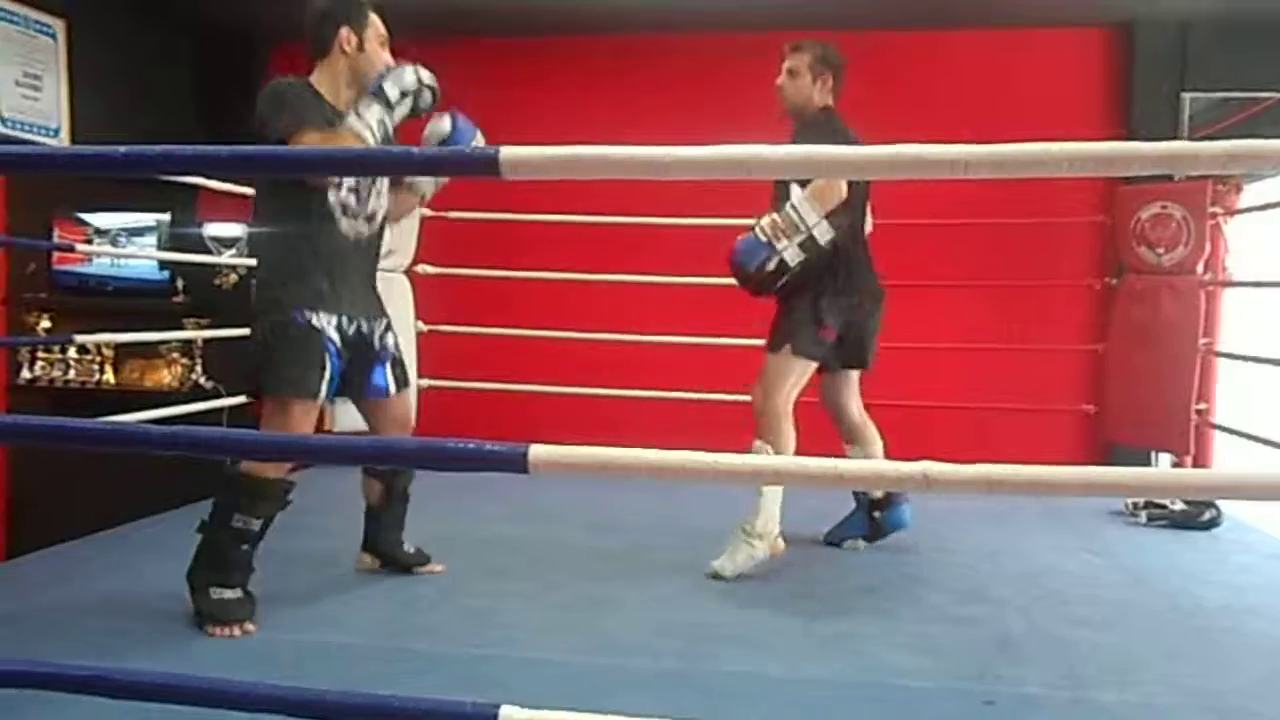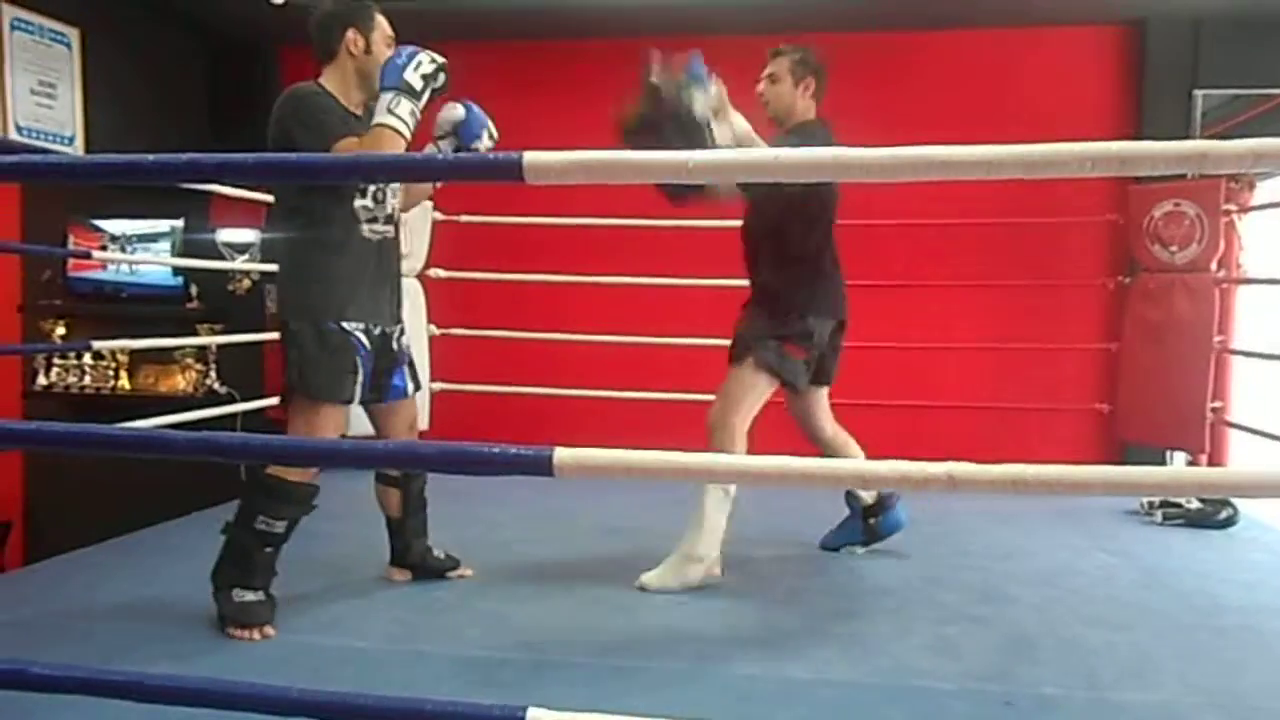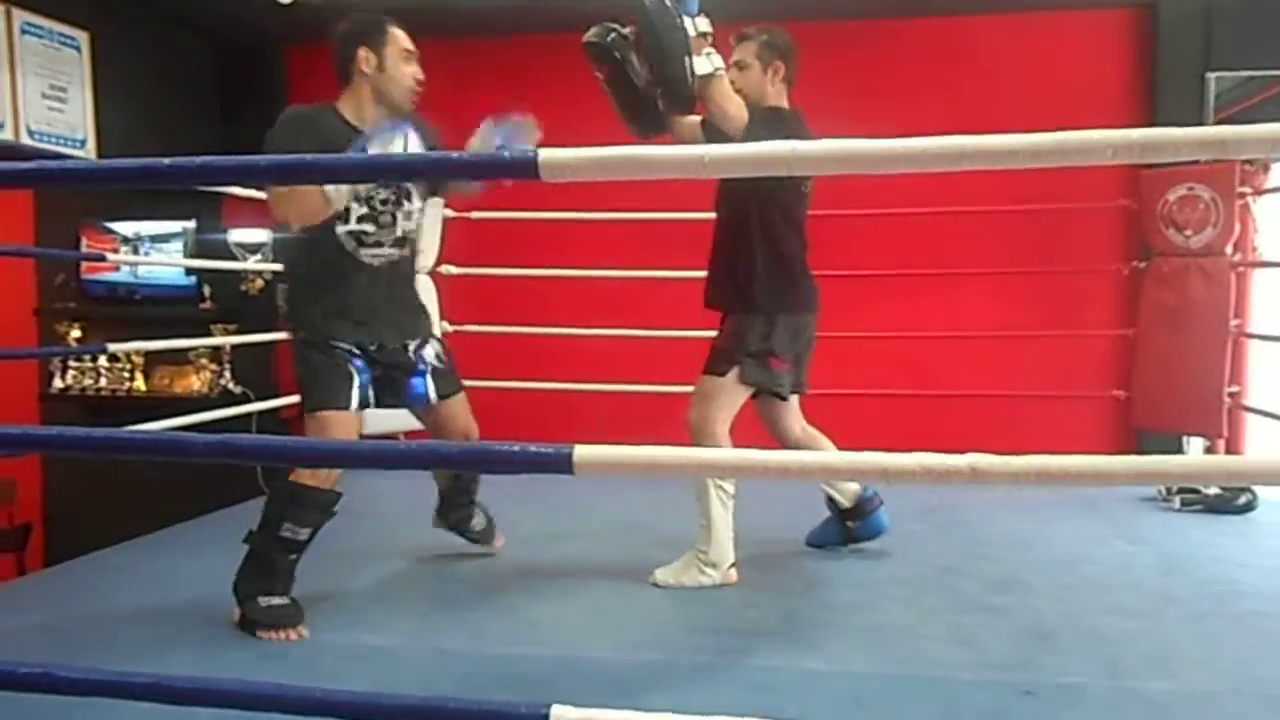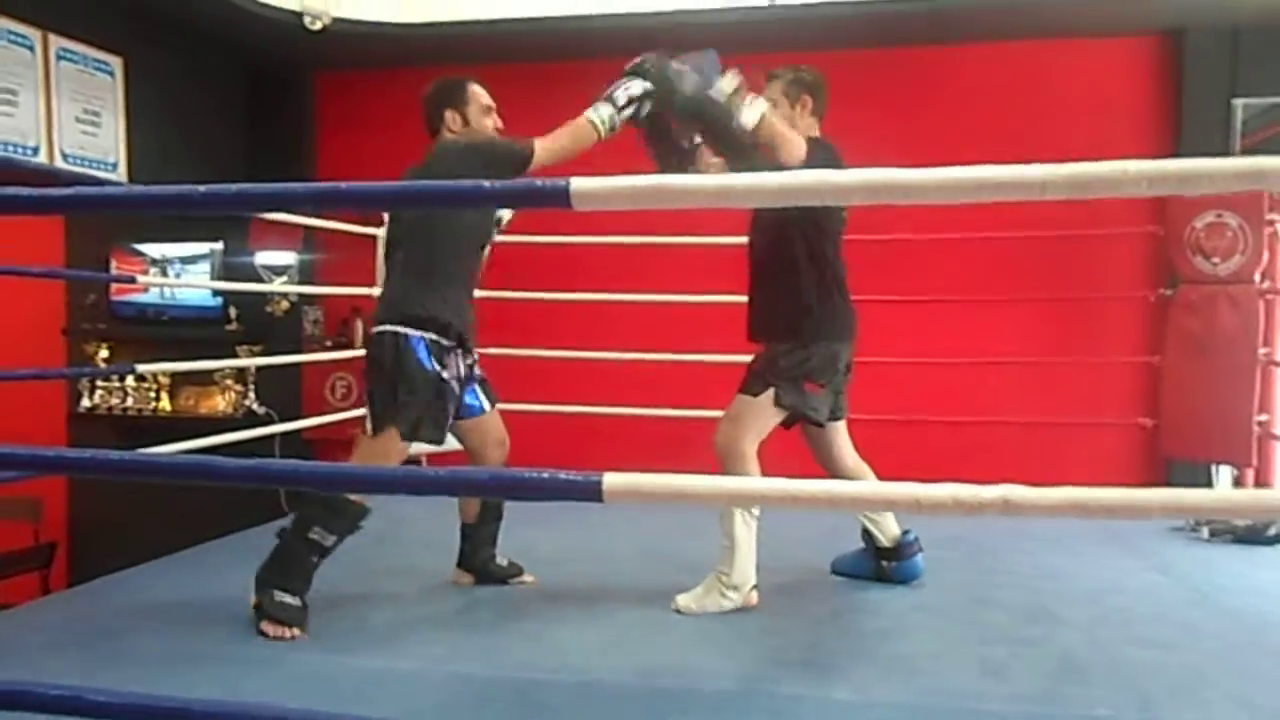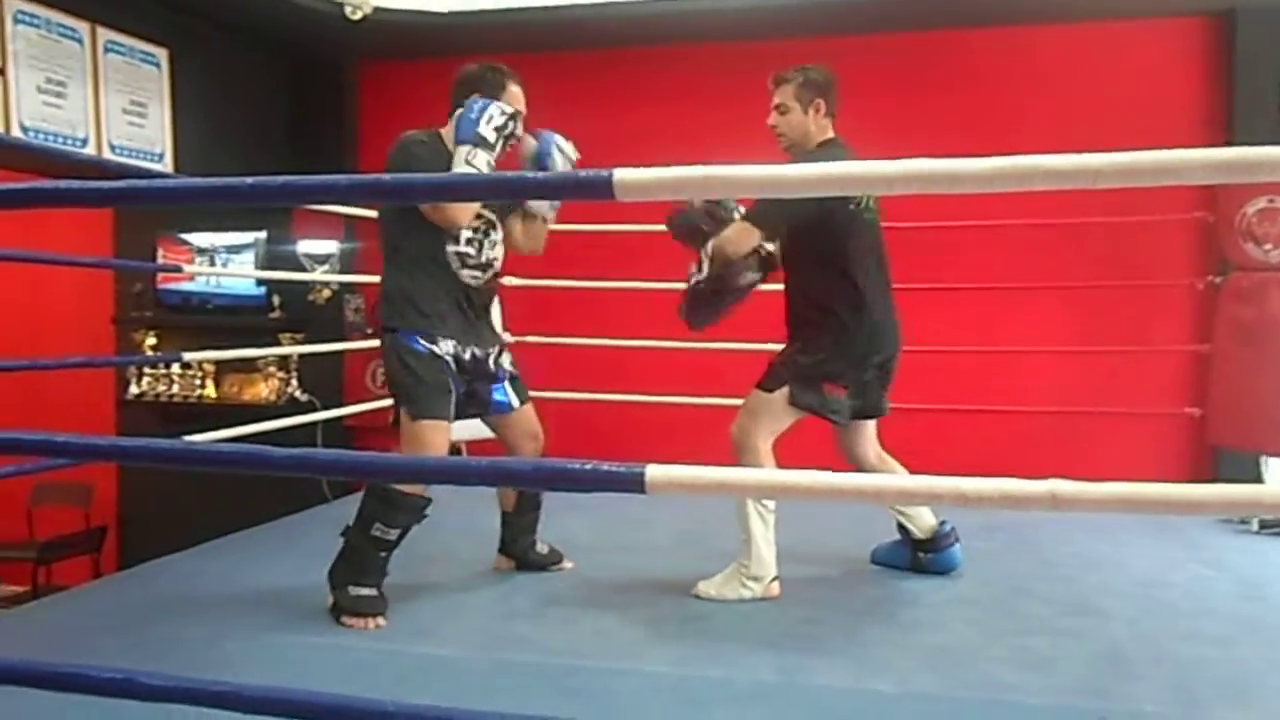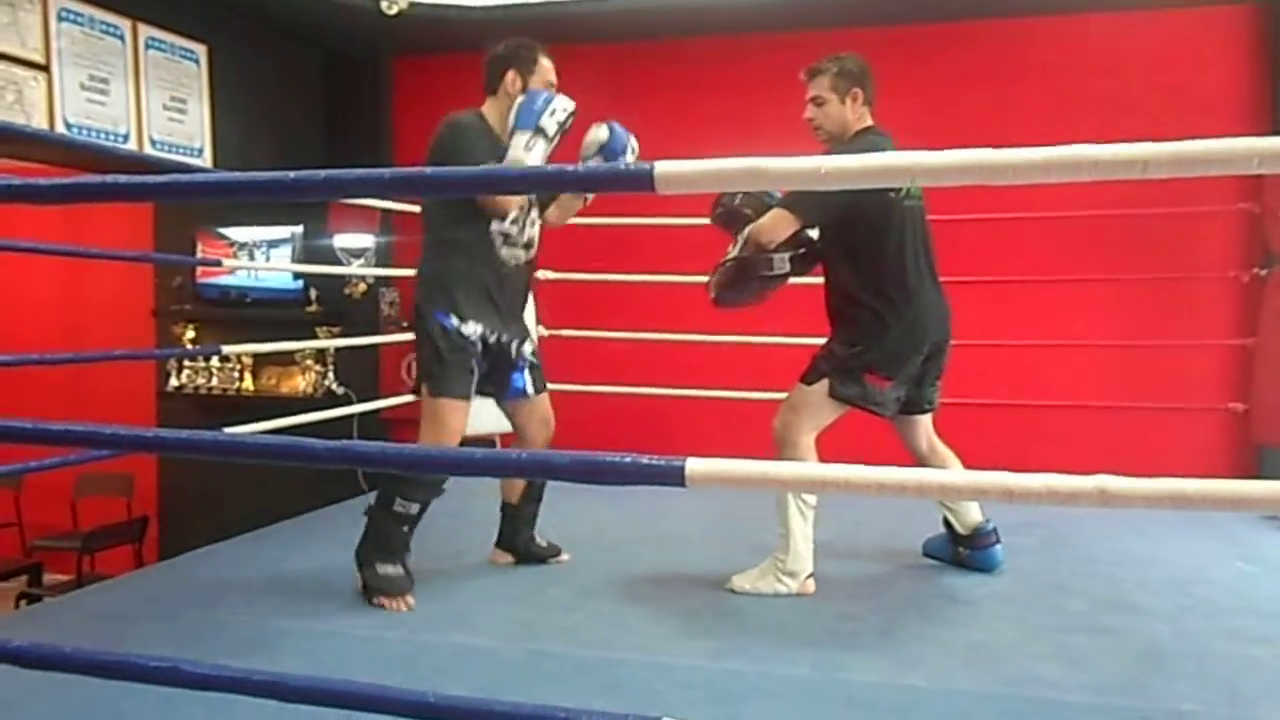
dt=0.4s
person 1, frame 1
left shoulder: (363, 115)
right shoulder: (287, 97)
left elbow: (390, 203)
right wrist: (386, 104)
left hip: (360, 306)
right hip: (300, 307)
left knee: (398, 429)
right knee: (284, 444)
left ankle: (382, 542)
right ankle: (216, 578)
person 1, frame 2
left shoulder: (365, 118)
right shoulder: (303, 105)
left elbow: (403, 193)
right elbow: (374, 164)
left wrist: (455, 142)
right wrist: (404, 92)
left hip: (378, 310)
right hip: (327, 312)
left knee: (402, 435)
right knee: (311, 447)
left ankle: (410, 552)
right ankle: (239, 581)
person 1, frame 3
left shoulder: (405, 134)
right shoulder: (302, 129)
left elbow: (458, 177)
right elbow: (289, 214)
left wrist: (489, 155)
left hip: (399, 318)
right hip: (328, 327)
left knee: (461, 433)
right knee: (331, 456)
left ankle: (458, 511)
right ankle: (262, 586)
person 1, frame 4
left shoulder: (454, 174)
right shoulder: (467, 156)
right elbow: (564, 146)
left wrist: (490, 216)
right wrist: (613, 104)
left hip: (442, 339)
right hip: (413, 338)
left knee: (493, 448)
right knee: (374, 466)
left ankle: (476, 557)
right ankle: (280, 582)
person 1, frame 5
left shoulder: (490, 176)
right shoulder: (416, 149)
left elbow: (528, 243)
right elbow: (452, 215)
right wrist: (475, 149)
left hip: (476, 333)
right hip: (420, 333)
left knee: (527, 440)
right knee: (424, 459)
left ankle: (518, 544)
right ankle: (355, 578)
person 1, frame 6
left shoulder: (515, 146)
right shoulder: (462, 131)
left elbow: (555, 209)
right elbow: (505, 199)
left wrist: (598, 162)
right wrist: (536, 131)
left hip: (503, 318)
right hip: (454, 315)
left knee: (537, 428)
right knee: (441, 439)
left ankle: (514, 537)
right ankle: (383, 557)
person 2, frame 1
left shoulder: (820, 130)
right shoulder: (837, 137)
left elbow: (831, 189)
left wrist: (773, 230)
right wrist: (782, 234)
left hip: (829, 288)
right hip: (847, 285)
left knee: (772, 397)
right knee: (843, 402)
left ankle: (761, 534)
right ankle: (882, 503)
person 2, frame 2
left shoulder: (812, 140)
right shoulder: (791, 144)
left elbow: (766, 156)
right elbow: (745, 187)
left wrist: (715, 116)
left hip: (799, 306)
right hip: (801, 305)
left knee: (727, 418)
right knee: (814, 420)
left ankle: (698, 556)
right ankle: (875, 507)
person 2, frame 3
left shoulder: (782, 130)
right shoulder: (760, 134)
left elbow: (726, 116)
right elbow: (682, 128)
left wrist: (698, 47)
left hip: (770, 307)
right hip: (772, 304)
left knee: (705, 418)
right knee: (784, 422)
left ankle: (714, 559)
right ankle: (859, 507)
person 2, frame 4
left shoulder: (818, 161)
right shoulder: (783, 169)
left elbow: (790, 151)
right elbow: (717, 170)
left wrist: (734, 99)
right wrist: (690, 129)
left hip: (811, 334)
right hip: (813, 333)
left knee: (734, 439)
right knee: (833, 448)
left ankle: (735, 582)
right ankle: (896, 548)
person 2, frame 5
left shoulder: (812, 172)
left elbow: (735, 244)
left wrist: (704, 266)
right wrist: (745, 239)
left hip: (839, 338)
right hip: (873, 333)
left knee: (750, 433)
right knee: (861, 449)
left ankle: (757, 573)
right ankle: (933, 539)
person 2, frame 6
left shoulder: (848, 162)
right shoulder: (891, 157)
left elbow: (769, 232)
left wrist: (741, 240)
right wrist: (800, 246)
left hip: (880, 329)
right hip: (925, 323)
left knee: (792, 428)
right knee: (919, 435)
left ankle: (793, 569)
right ankle: (977, 537)
